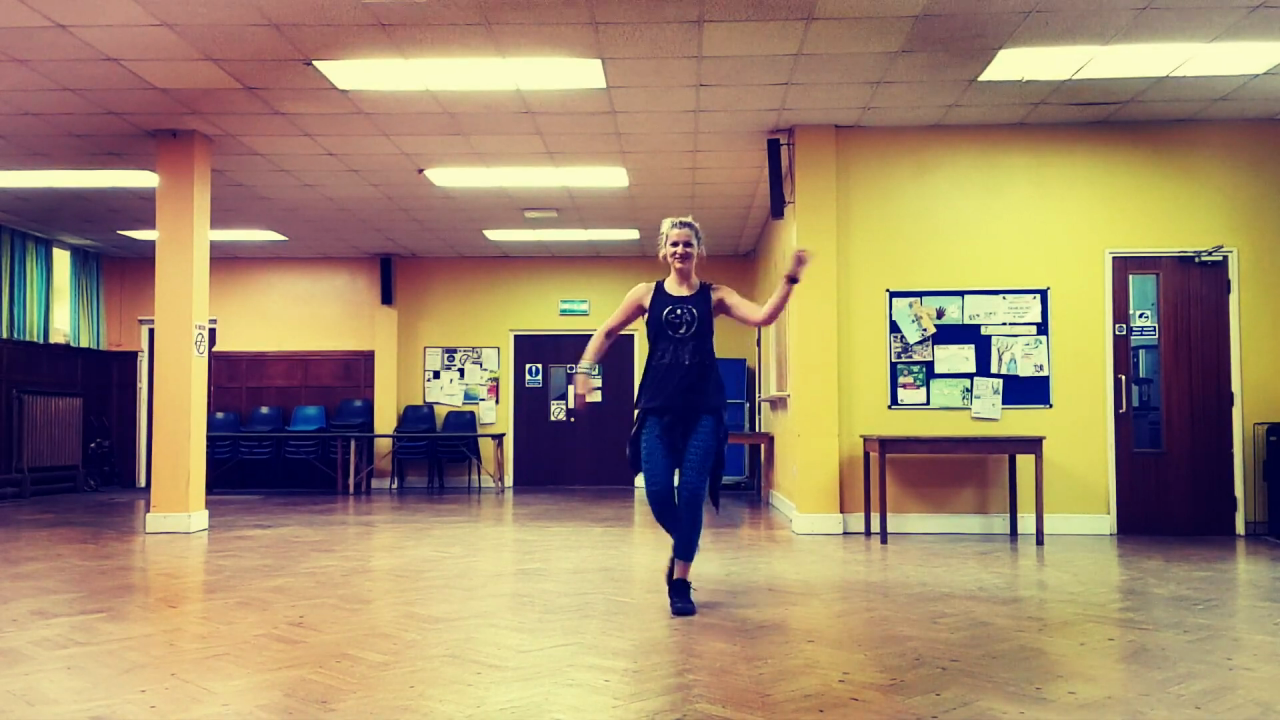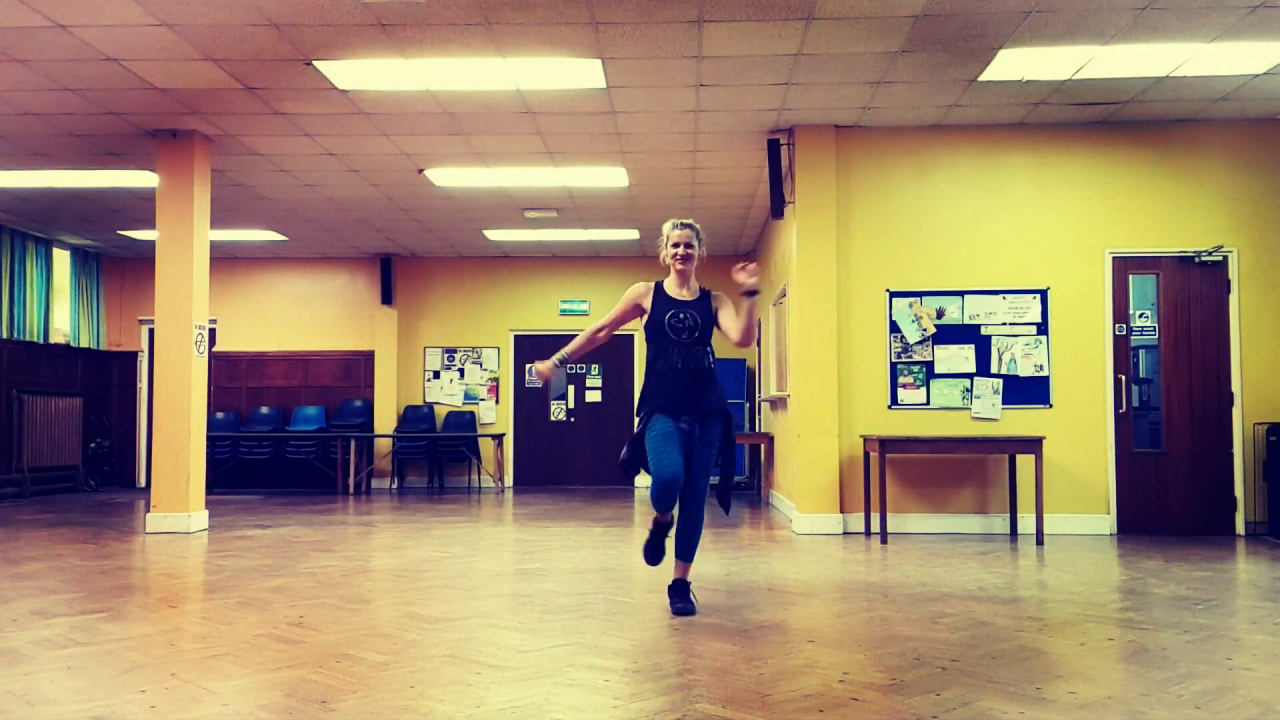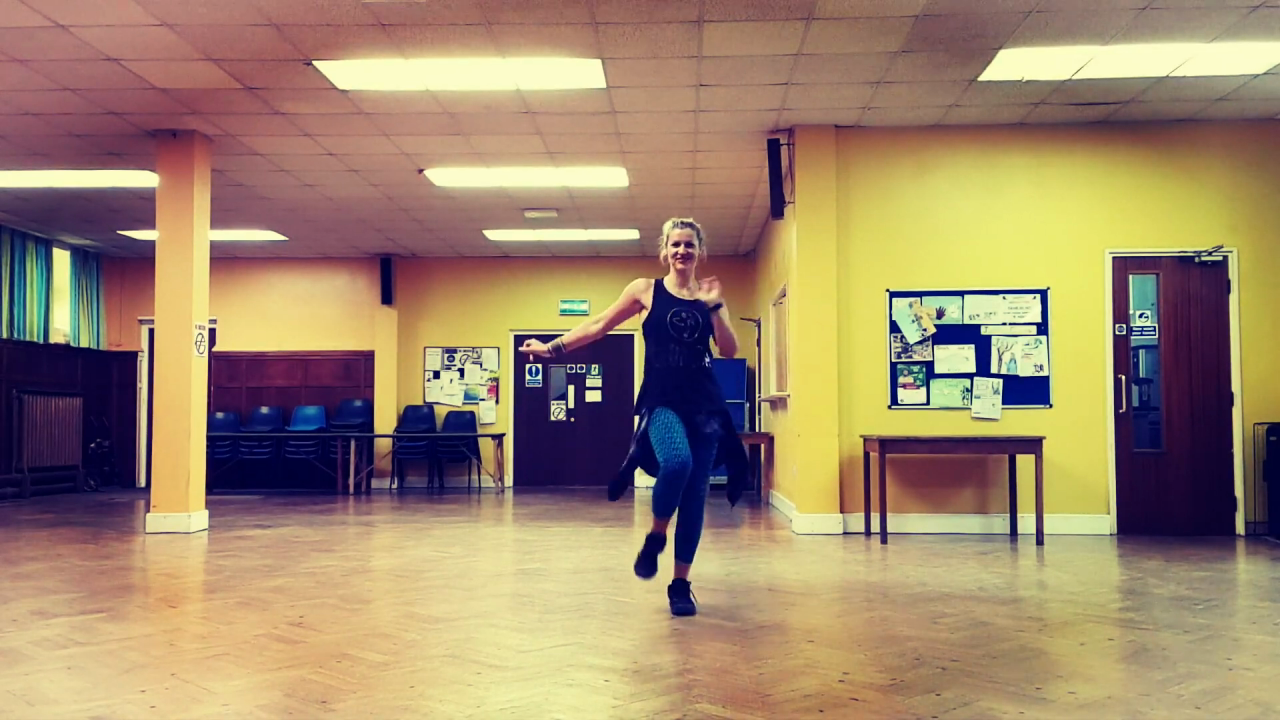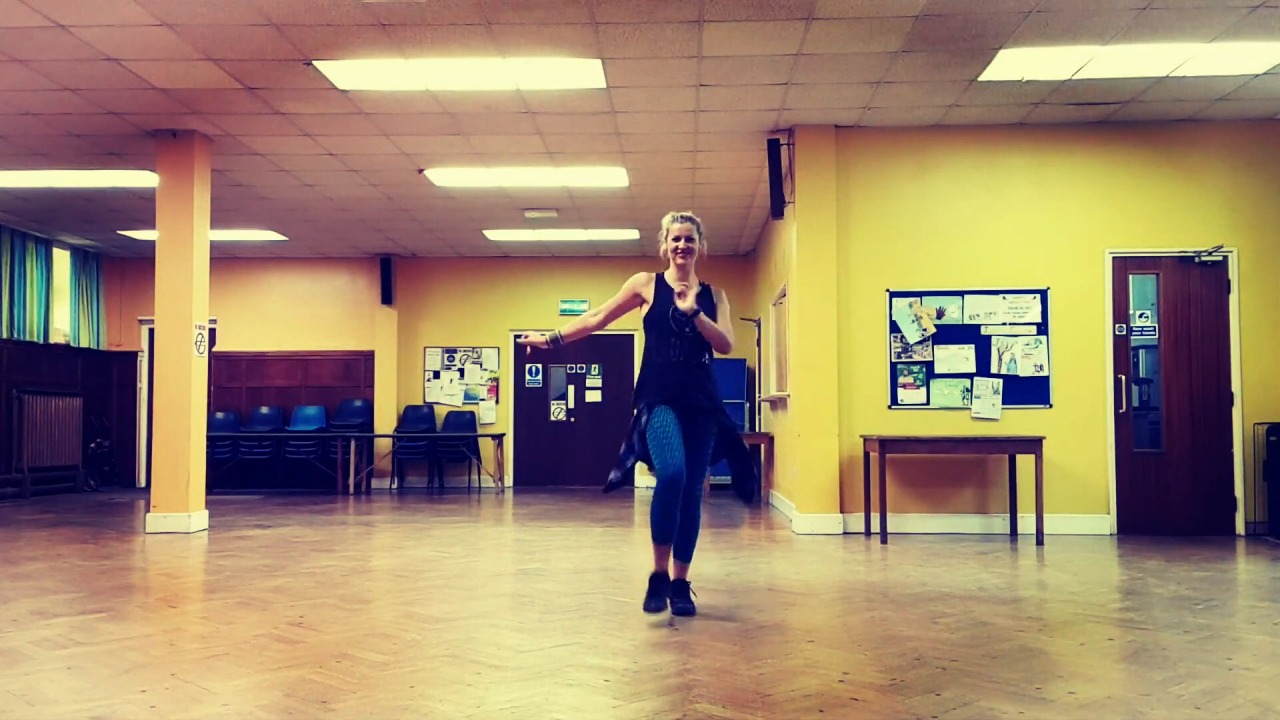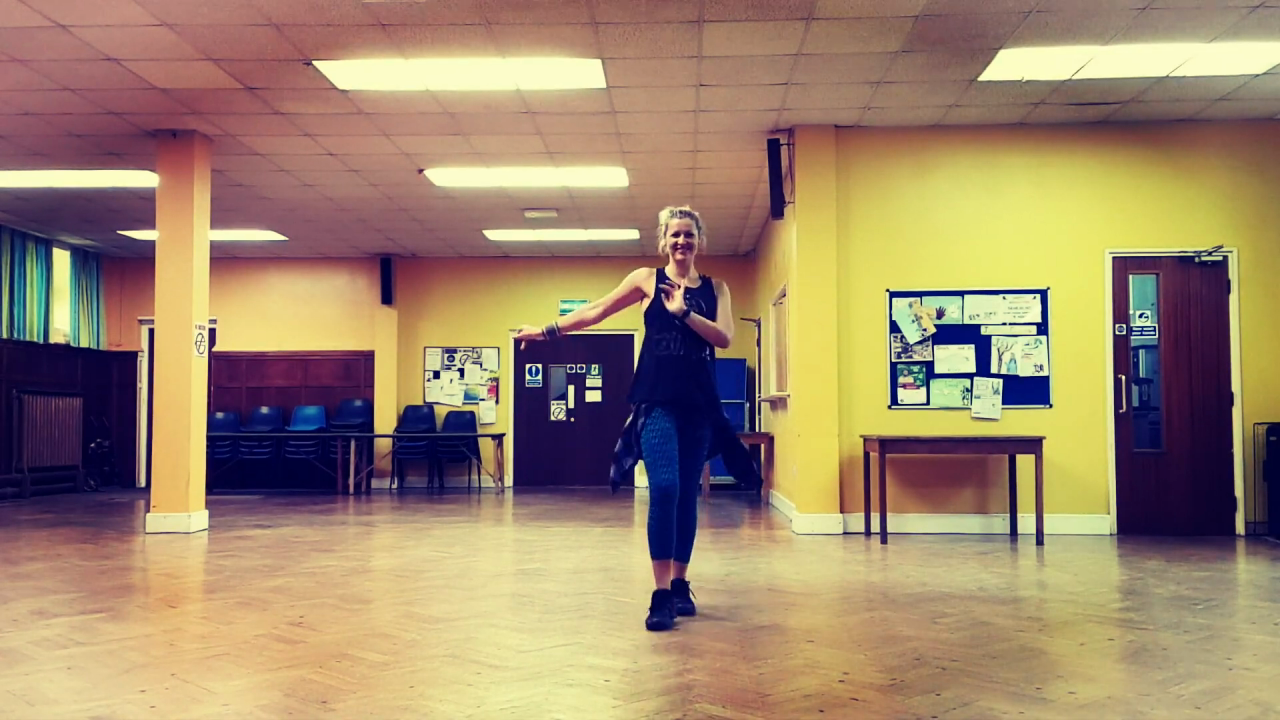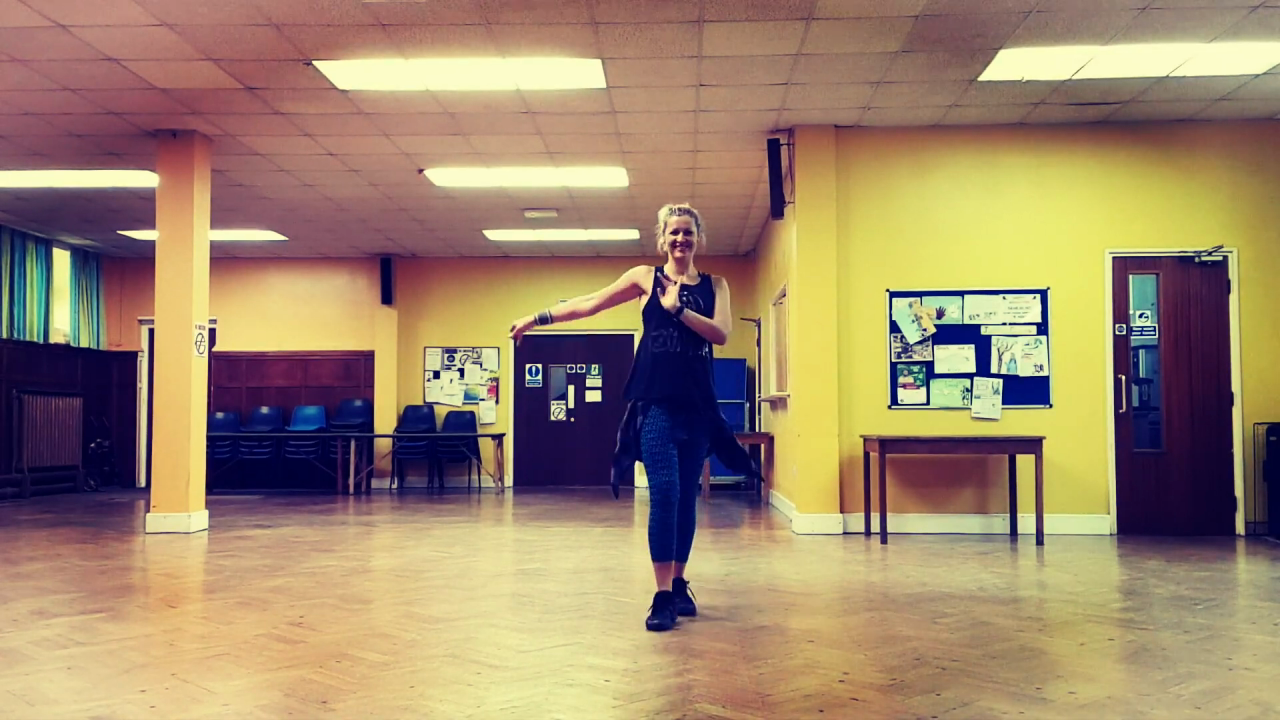
dt=0.1s
person 1, frame 1
left shoulder: (715, 294)
right shoulder: (646, 293)
left elbow: (762, 317)
right elbow: (605, 333)
left wrist: (788, 281)
right wrist: (585, 370)
left hip: (704, 405)
right hip: (658, 404)
left knee: (693, 491)
right knee: (658, 489)
left ankle: (680, 581)
right ankle: (680, 544)
person 1, frame 2
left shoulder: (711, 299)
right shoulder: (646, 293)
left elbow: (743, 340)
right elbow: (599, 331)
left wrist: (748, 295)
right wrist: (557, 361)
left hip: (707, 406)
right hip: (662, 404)
left knee: (696, 493)
right knee: (669, 477)
left ankle: (681, 582)
right ankle: (661, 521)
person 1, frame 3
left shoulder: (709, 299)
right shoulder: (644, 290)
left elbow: (729, 349)
right elbow: (598, 327)
left wrist: (715, 307)
right wrist: (550, 348)
left hip: (705, 405)
right hip: (662, 403)
left knee: (694, 496)
right knee: (677, 463)
left ankle: (680, 584)
right ankle: (656, 533)
person 1, frame 4
left shoulder: (713, 293)
right shoulder: (647, 284)
left elbow: (725, 343)
right elbow: (597, 319)
left wrist: (692, 313)
right wrist: (550, 340)
left hip: (703, 403)
right hip: (659, 399)
left knee: (691, 492)
right knee: (671, 476)
left ankle: (679, 582)
right ankle: (659, 574)
person 1, frame 5
left shoulder: (715, 288)
right shoulder: (646, 279)
left elbow: (724, 338)
right elbow: (595, 312)
left wrist: (684, 313)
right wrist: (546, 331)
left hip: (699, 401)
right hip: (656, 398)
left knee: (687, 494)
right knee: (664, 488)
left ankle: (679, 584)
right ankle: (661, 593)
person 1, frame 6
left shoulder: (714, 285)
right shoulder: (645, 277)
left elbow: (721, 333)
right elbow: (588, 304)
left wrist: (677, 310)
right wrist: (537, 316)
left hip: (697, 400)
right hip: (654, 397)
left knee: (686, 494)
right knee: (664, 490)
left ankle: (678, 582)
right ankle: (663, 594)
